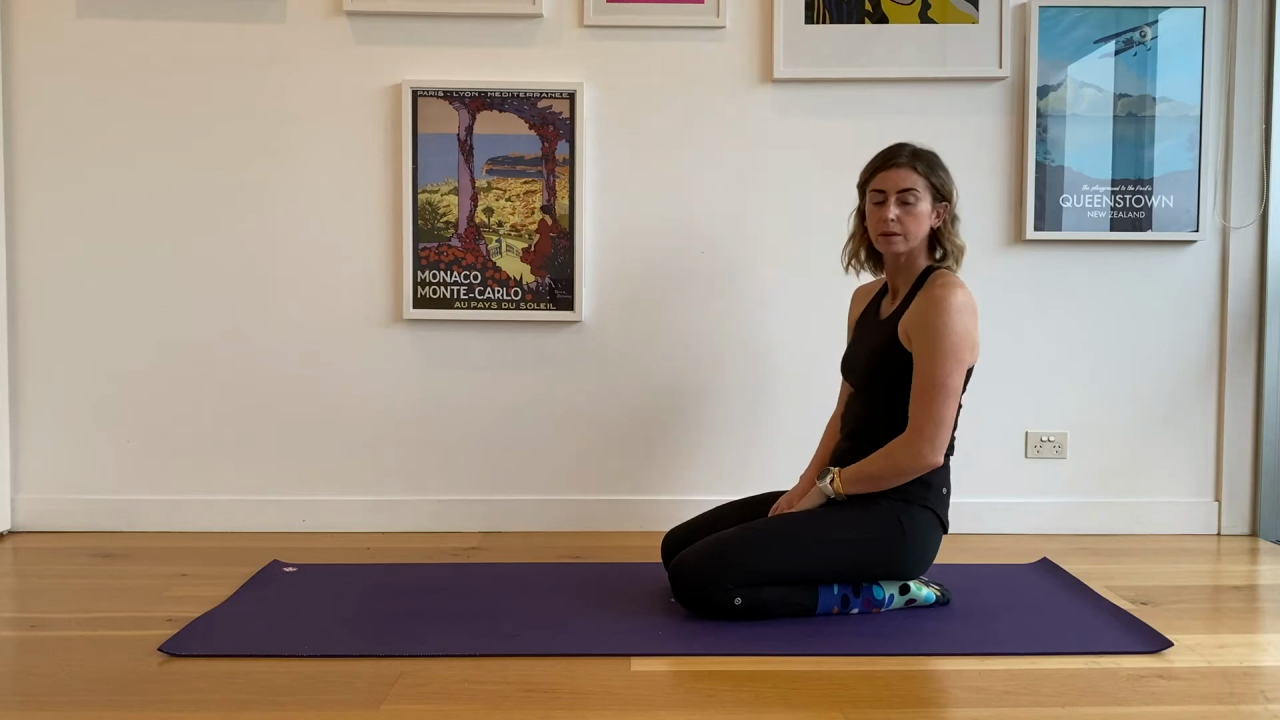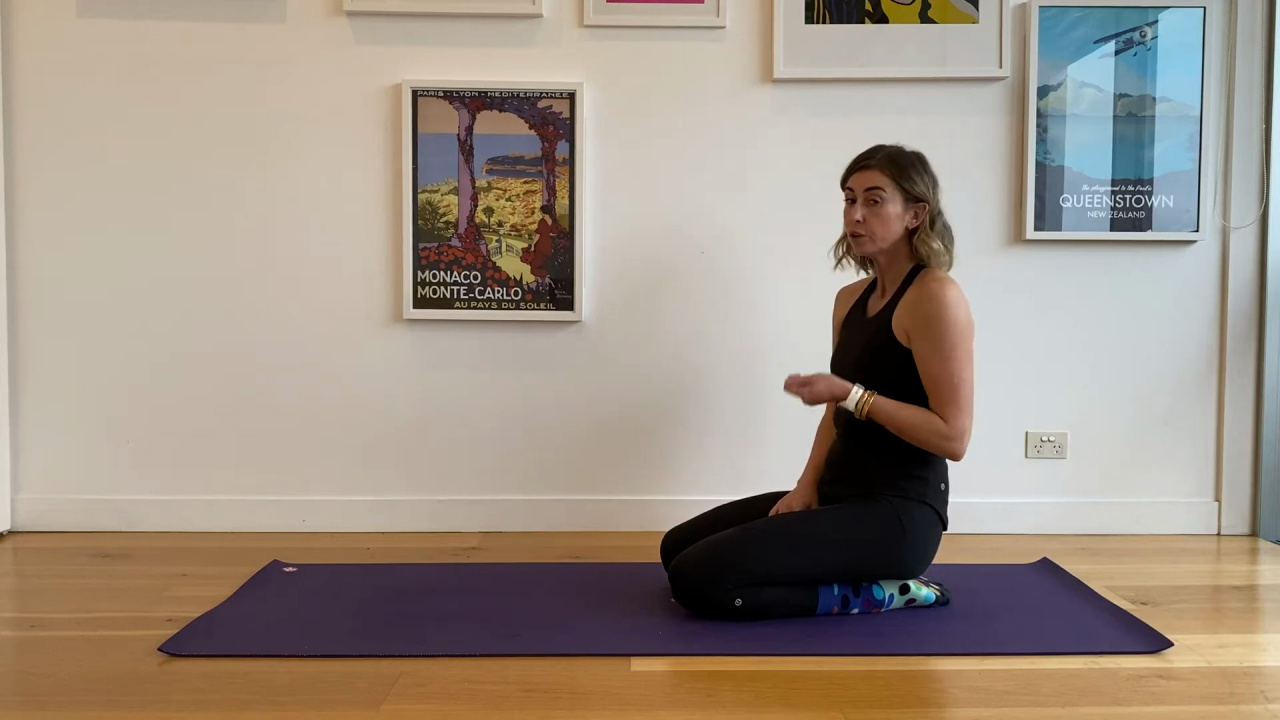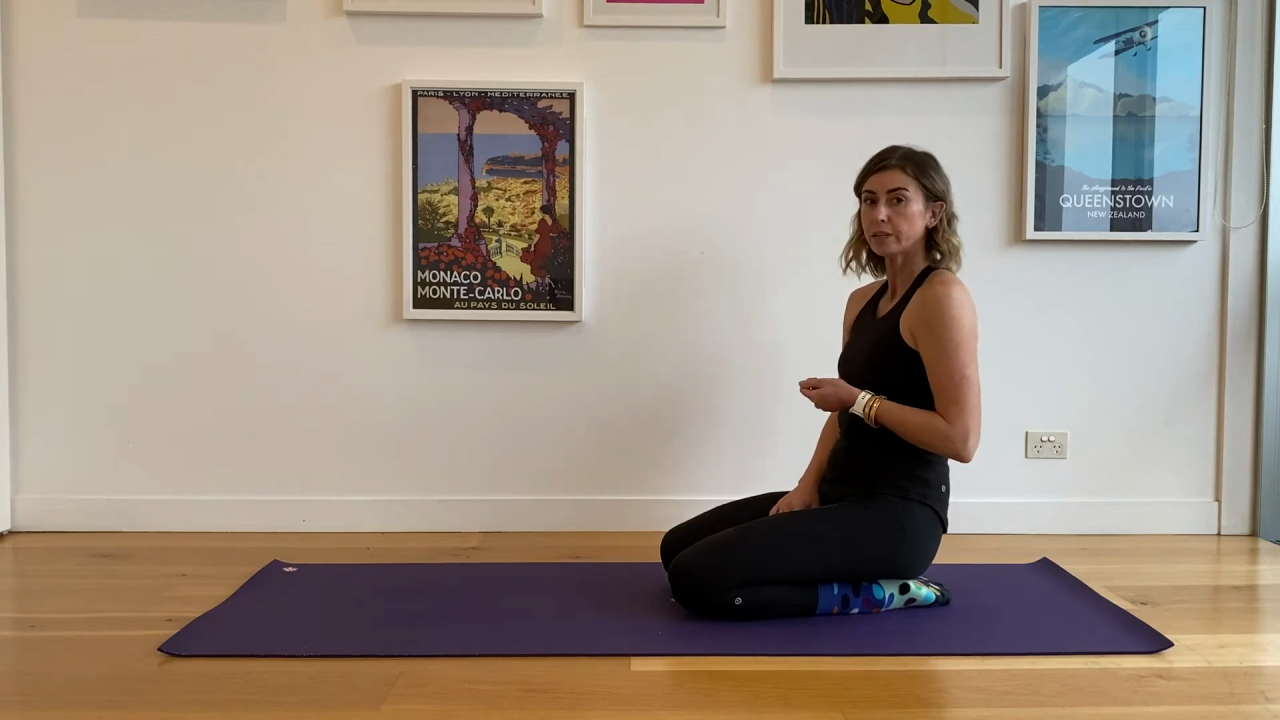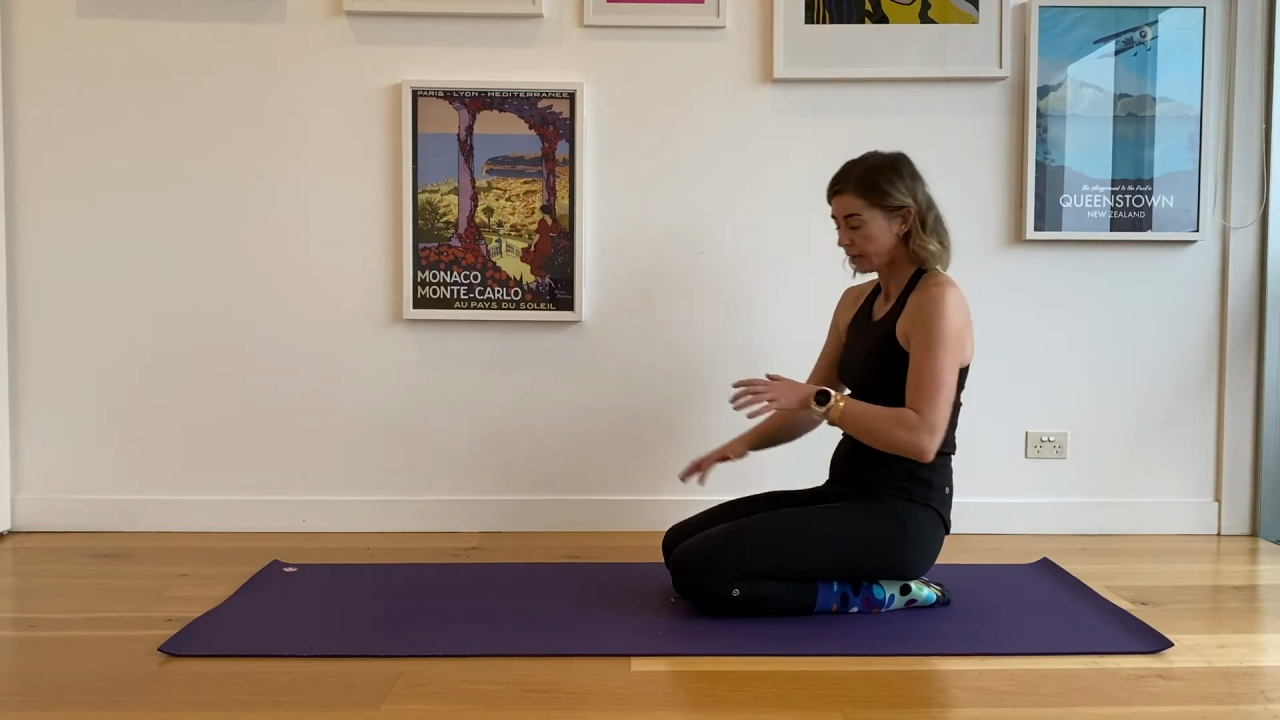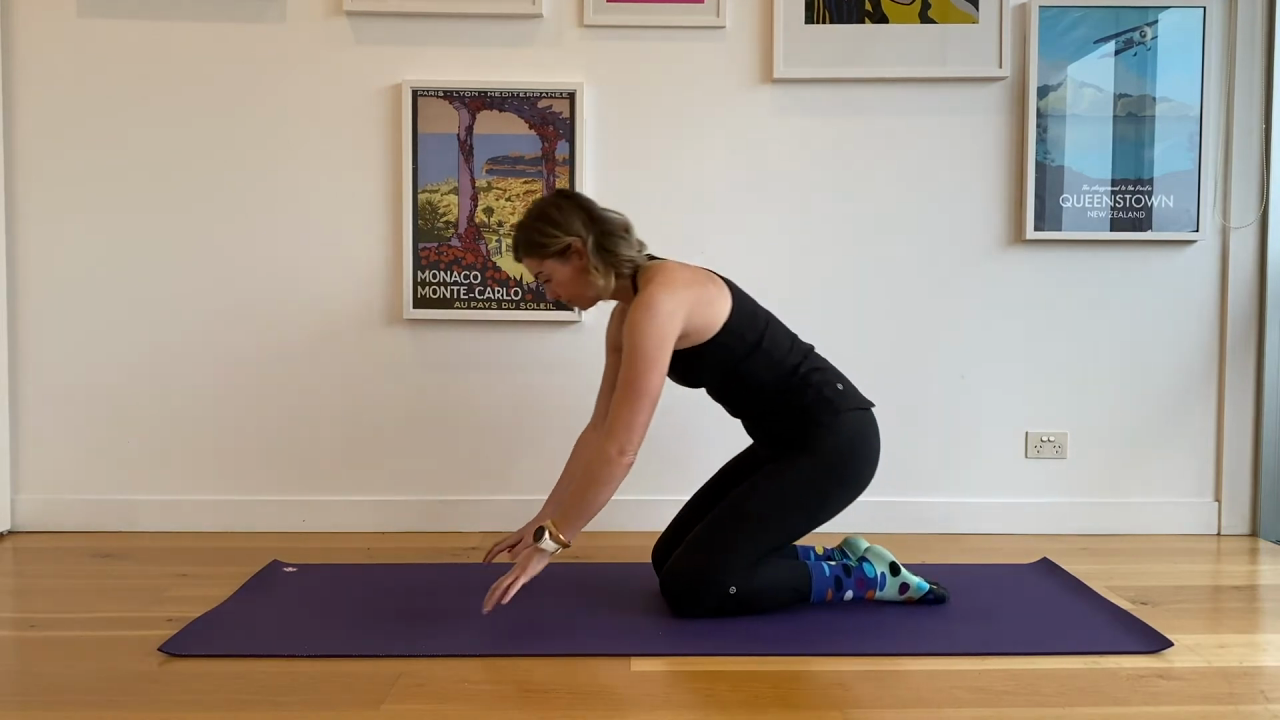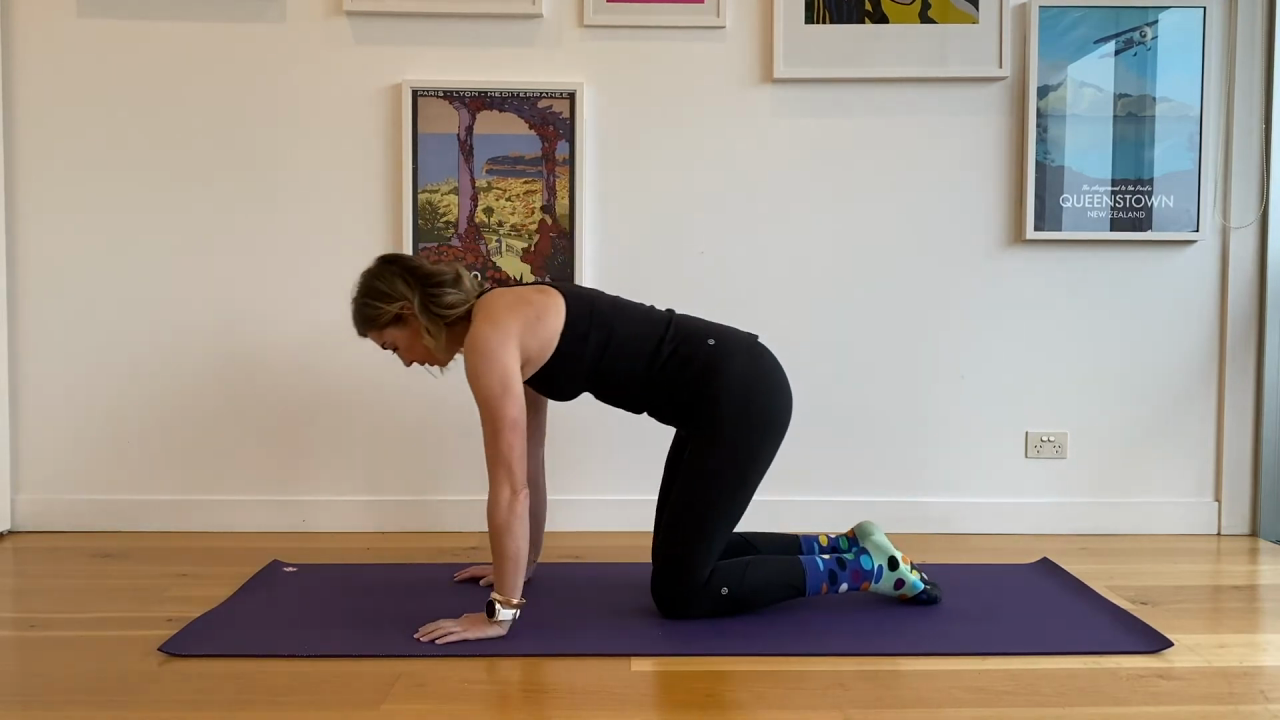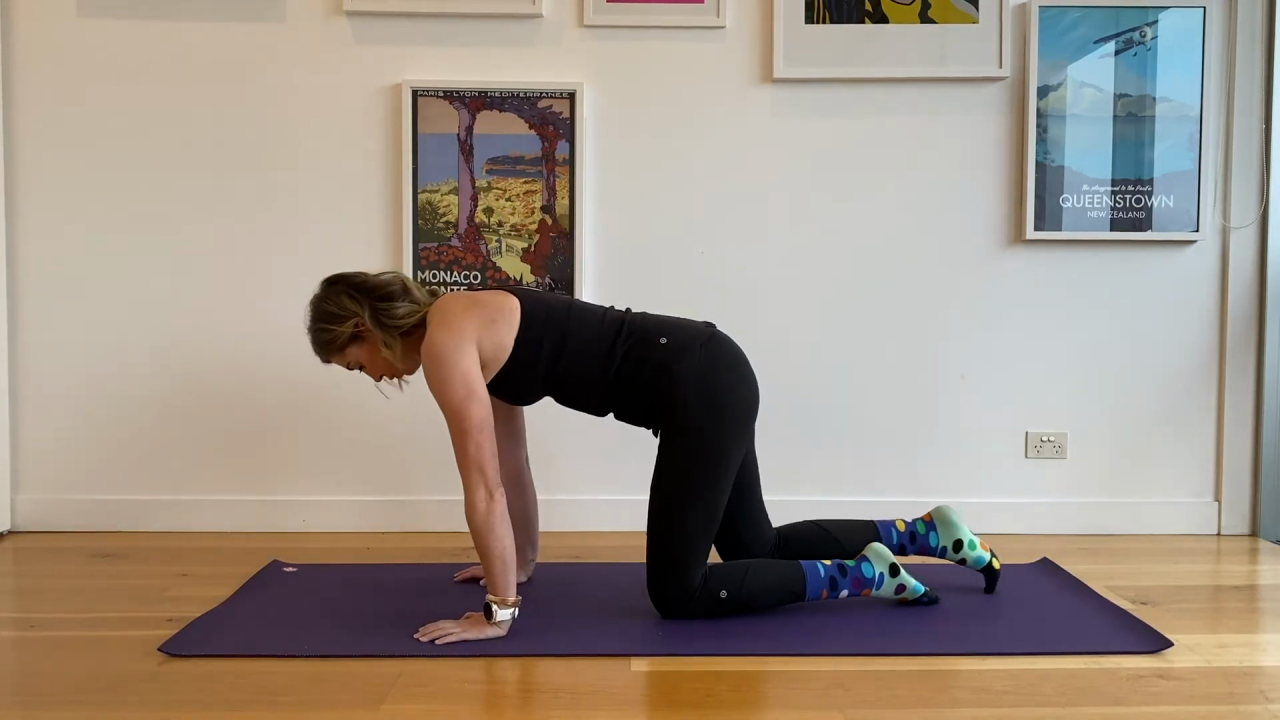
dt=0.7s
person 1, frame 1
left shoulder: (944, 300)
right shoulder: (866, 298)
left elbow: (926, 448)
left wrist: (824, 488)
right wrist: (807, 486)
left hip: (898, 518)
right hip: (850, 497)
left knee: (696, 578)
right knee: (679, 548)
left ankle: (877, 595)
right ankle: (872, 583)
person 1, frame 2
left shoulder: (936, 296)
right shoulder: (851, 298)
left elbow: (952, 437)
left wrist: (852, 393)
right wrist: (807, 486)
left hip: (898, 515)
right hip: (841, 494)
left knee: (697, 577)
right knee: (677, 548)
left ankle: (882, 595)
right ankle: (874, 583)
person 1, frame 3
left shoulder: (942, 297)
right shoulder: (862, 301)
left elbow: (960, 438)
left wrist: (860, 400)
right wrist: (808, 485)
left hip: (898, 516)
right hip: (844, 496)
left knee: (697, 578)
right knee: (679, 549)
left ankle: (879, 594)
right ankle: (869, 581)
person 1, frame 4
left shoulder: (937, 300)
right shoulder: (855, 301)
left elbow: (921, 437)
right elbow: (815, 404)
left wrist: (817, 399)
right wrist: (745, 442)
left hip: (901, 516)
right hip: (846, 495)
left knee: (700, 570)
right knee: (680, 544)
left ankle: (872, 594)
right ankle: (861, 578)
person 1, frame 5
left shoulder: (659, 301)
right shoulder: (631, 310)
left elbow: (620, 450)
right elbow: (600, 429)
left wrist: (549, 543)
right wrist: (545, 521)
left hip: (834, 438)
right hip: (789, 437)
left knee: (692, 587)
right knee: (672, 559)
left ankle: (858, 577)
right ankle: (837, 557)
person 1, frame 6
left shoulder: (488, 337)
right shoulder: (508, 323)
left elbow: (511, 488)
right elbow: (527, 470)
left wrist: (502, 609)
right wrist: (522, 562)
left hip: (741, 395)
right hip: (729, 387)
left knee: (680, 593)
right knee: (687, 555)
left ankle: (856, 569)
right ankle: (841, 545)
person 1, frame 7
left shoulder: (444, 344)
right shoulder: (473, 332)
left elbow: (484, 491)
right elbow: (509, 467)
left wrist: (499, 609)
right wrist: (519, 564)
left hip: (700, 388)
right hip: (707, 376)
left knee: (678, 591)
right knee: (754, 546)
left ankle: (865, 575)
right ankle: (926, 535)
